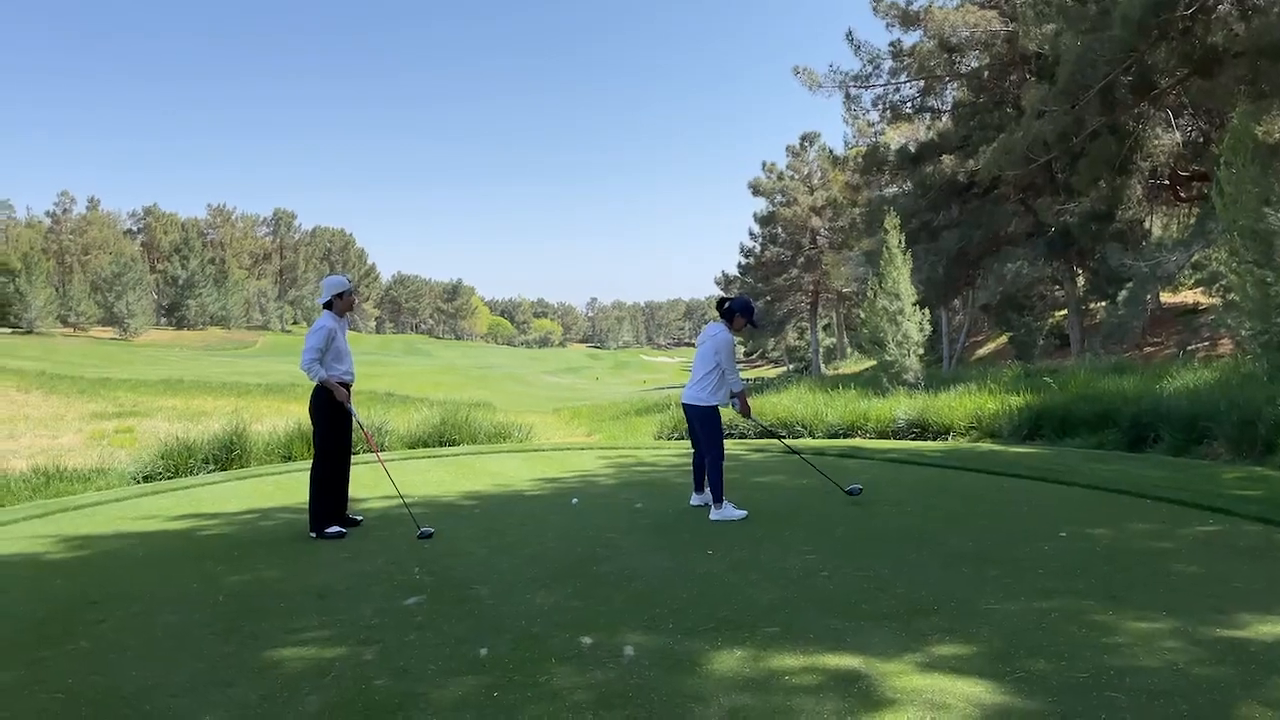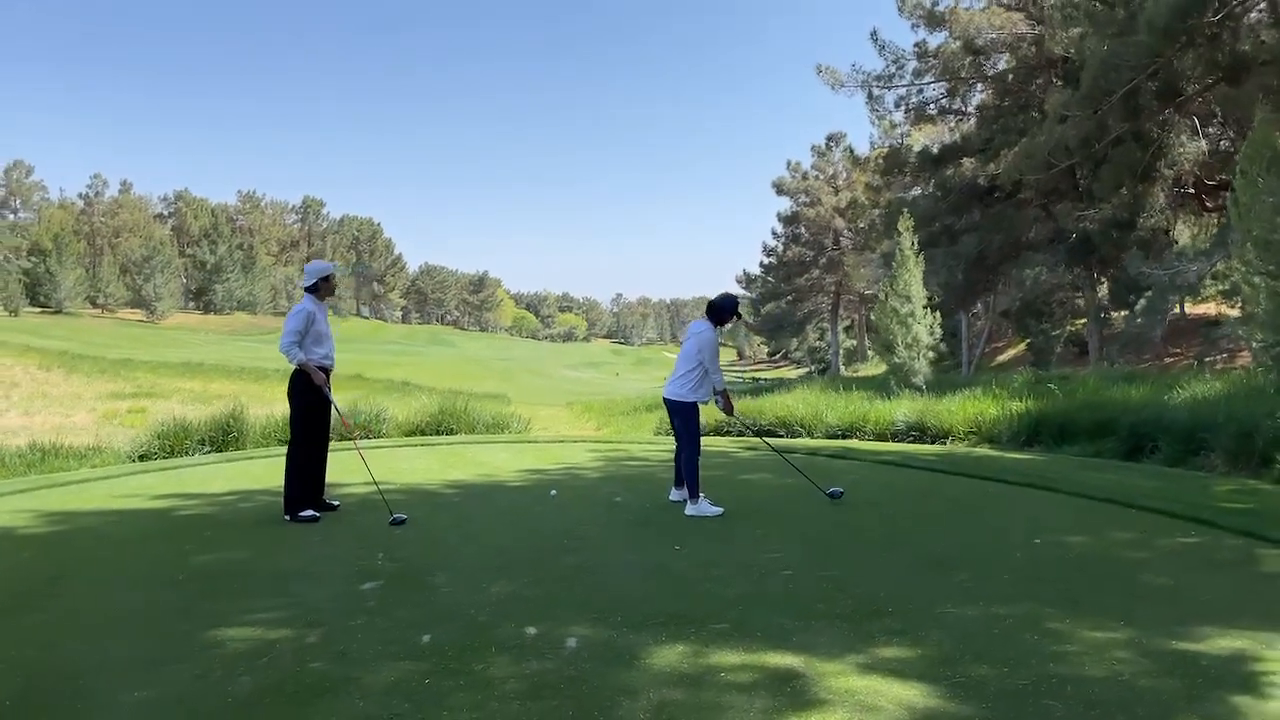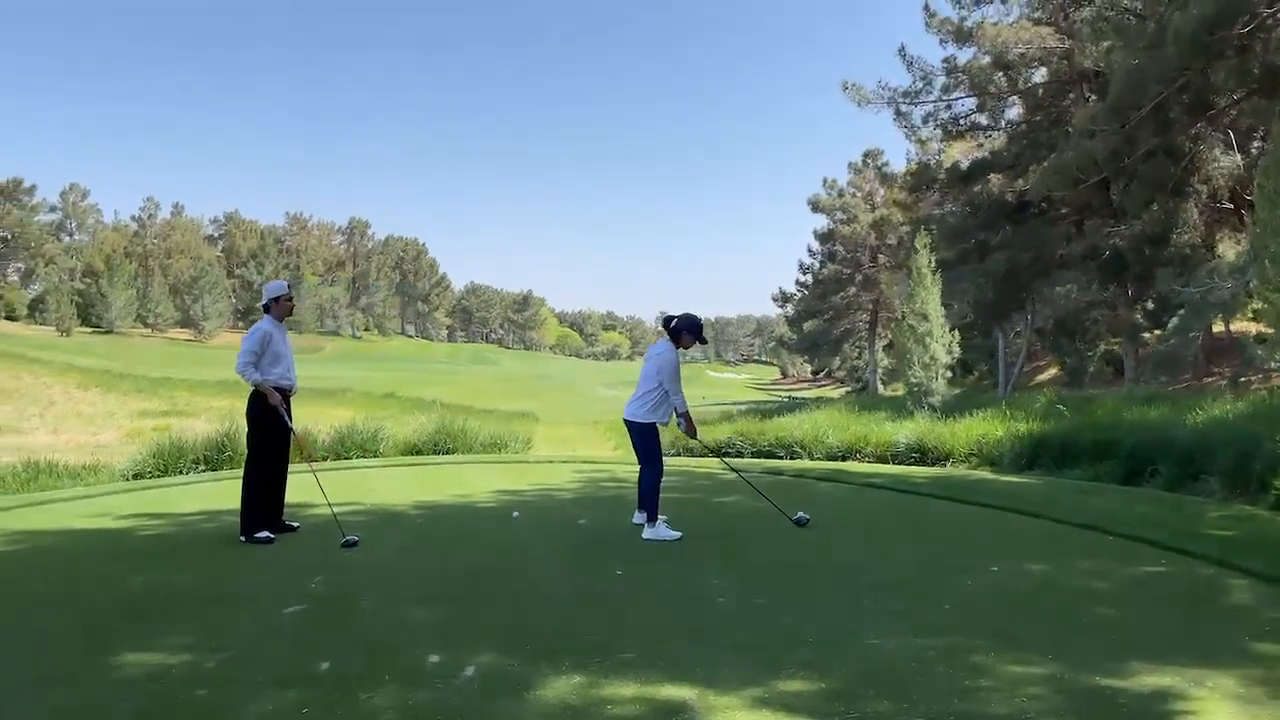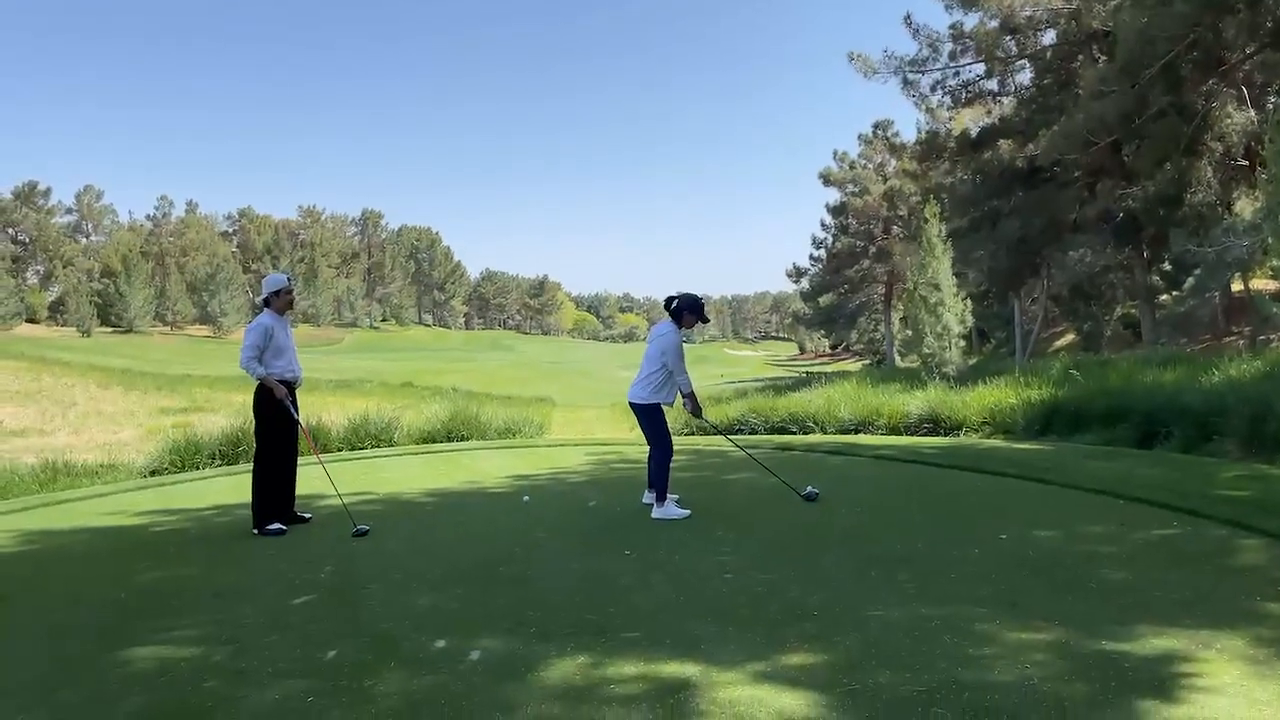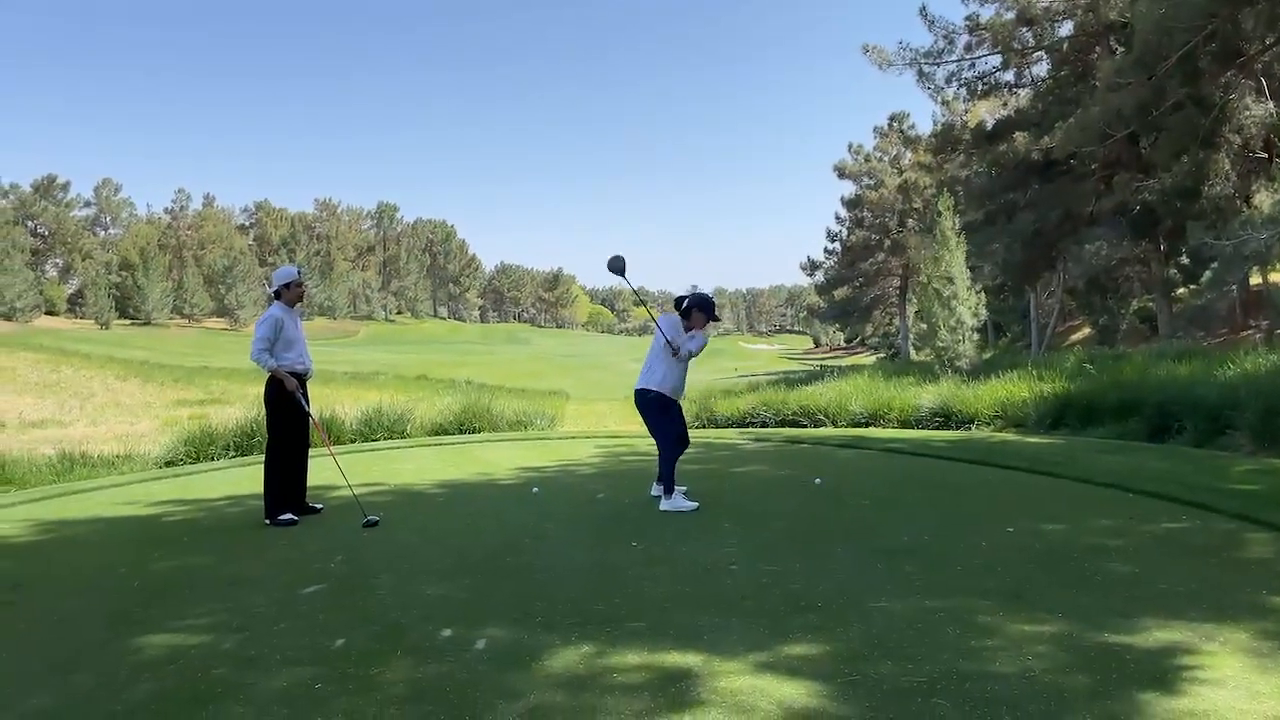
dt=1s
person 1, frame 1
left shoulder: (339, 324)
right shoulder: (325, 326)
right elbow: (309, 363)
right wrist: (335, 388)
left hip: (340, 397)
right hip: (328, 398)
left knee: (341, 457)
right knee: (326, 458)
left ankle: (337, 513)
right ankle: (320, 523)
person 1, frame 2
left shoulder: (320, 309)
right shoulder: (304, 310)
right elbow: (288, 345)
right wrist: (313, 371)
left hip: (320, 381)
right hip: (307, 381)
left knee: (319, 441)
right knee: (302, 442)
left ankle: (314, 498)
right ankle: (294, 506)
person 1, frame 3
left shoulder: (281, 331)
right shoulder: (261, 331)
right elbow: (244, 366)
right wrist: (269, 392)
left hip: (281, 401)
right hip: (265, 402)
left knee: (279, 462)
right knee: (260, 463)
left ankle: (273, 519)
right ankle: (251, 527)
person 1, frame 4
left shoulder: (284, 323)
right shoulder: (262, 325)
right elbow: (248, 361)
right wrist: (274, 385)
left hip: (287, 393)
right hip: (270, 394)
left knee: (288, 454)
right knee: (268, 456)
left ankle: (285, 510)
right ankle: (263, 519)
person 1, frame 5
left shoulder: (294, 315)
right shoulder: (273, 317)
right elbow: (258, 353)
left wrist: (305, 372)
right wrist: (285, 378)
left hip: (298, 384)
right hip: (281, 386)
left knee: (299, 445)
right knee: (280, 447)
left ankle: (297, 501)
right ankle: (275, 510)
person 2, frame 1
left shoulder: (712, 330)
right shoulder: (724, 337)
right elbow: (731, 373)
left wrist: (736, 396)
right wrist: (743, 402)
left hip: (692, 399)
right hip: (703, 403)
left knee: (702, 450)
right knee: (715, 454)
left ankle: (699, 494)
right ankle: (718, 507)
person 2, frame 2
left shoulder: (697, 325)
right shoulder: (708, 335)
right elbow: (714, 371)
left wrist: (718, 393)
right wrist: (726, 399)
left hip: (674, 394)
right hip: (684, 398)
left knee: (684, 445)
right knee: (691, 449)
left ankle: (679, 490)
right ankle: (694, 503)
person 2, frame 3
left shoulder: (661, 347)
right shoulder: (668, 356)
right elbow: (675, 394)
left wrist: (681, 417)
right wrist: (689, 423)
left hip: (637, 416)
right hip: (643, 419)
left knee: (648, 466)
right knee: (654, 470)
left ankle: (642, 512)
right ankle: (651, 526)
person 2, frame 4
left shoulder: (663, 327)
right shoulder: (672, 338)
left elbow: (674, 373)
right elbow: (680, 374)
left wrist: (686, 398)
right wrist: (694, 403)
left hip: (643, 397)
right hip: (647, 400)
left knee: (658, 446)
right knee: (664, 450)
left ankle: (652, 492)
right ankle: (661, 505)
person 2, frame 5
left shoulder: (700, 336)
right shoulder: (667, 321)
left elbow: (689, 351)
right elbow: (668, 343)
left wrist: (678, 349)
left hip: (670, 396)
right hip: (648, 393)
left knee: (681, 441)
right knee: (667, 443)
left ankle: (661, 484)
right ankle: (668, 497)
